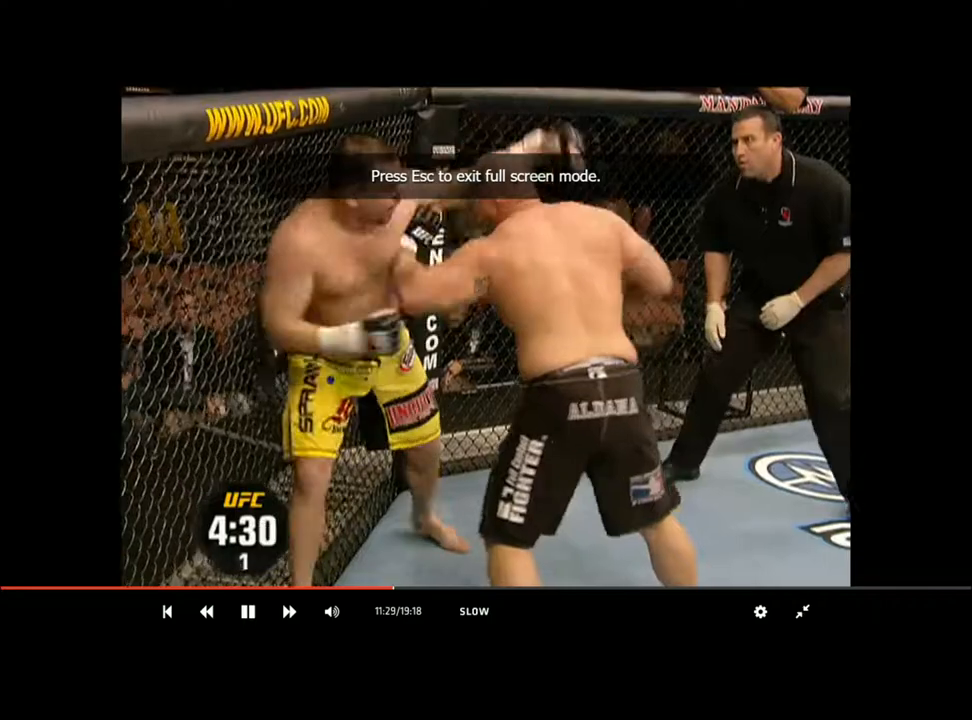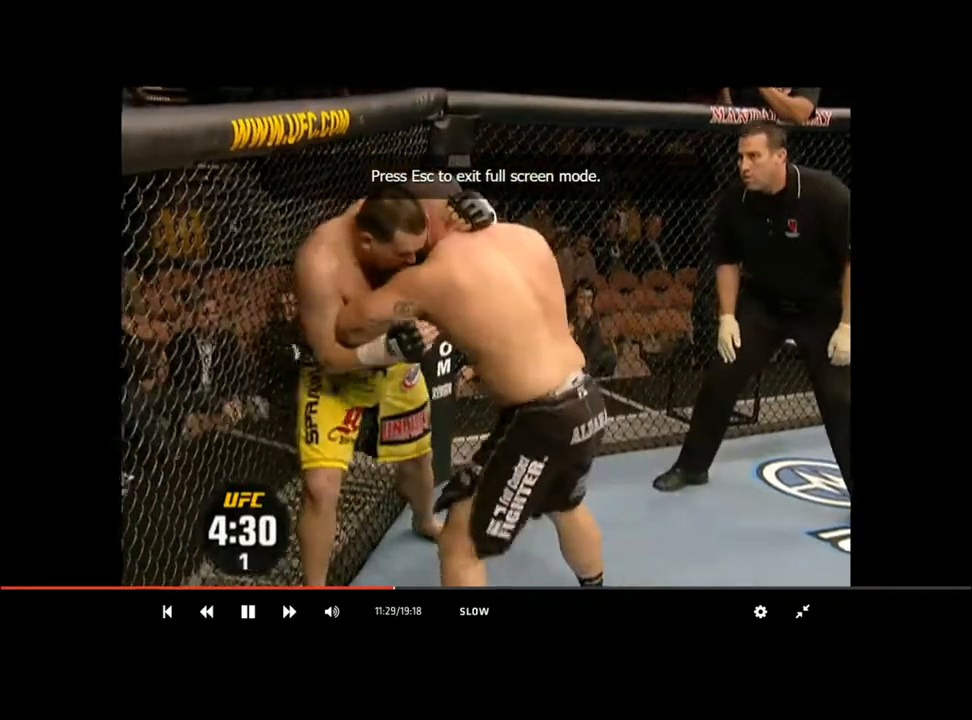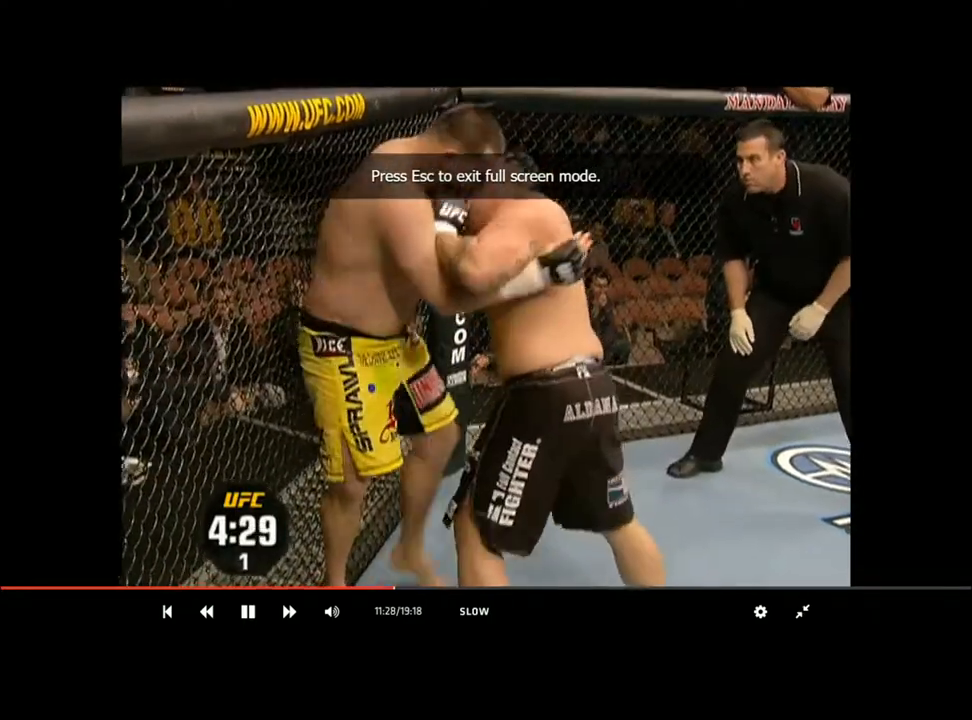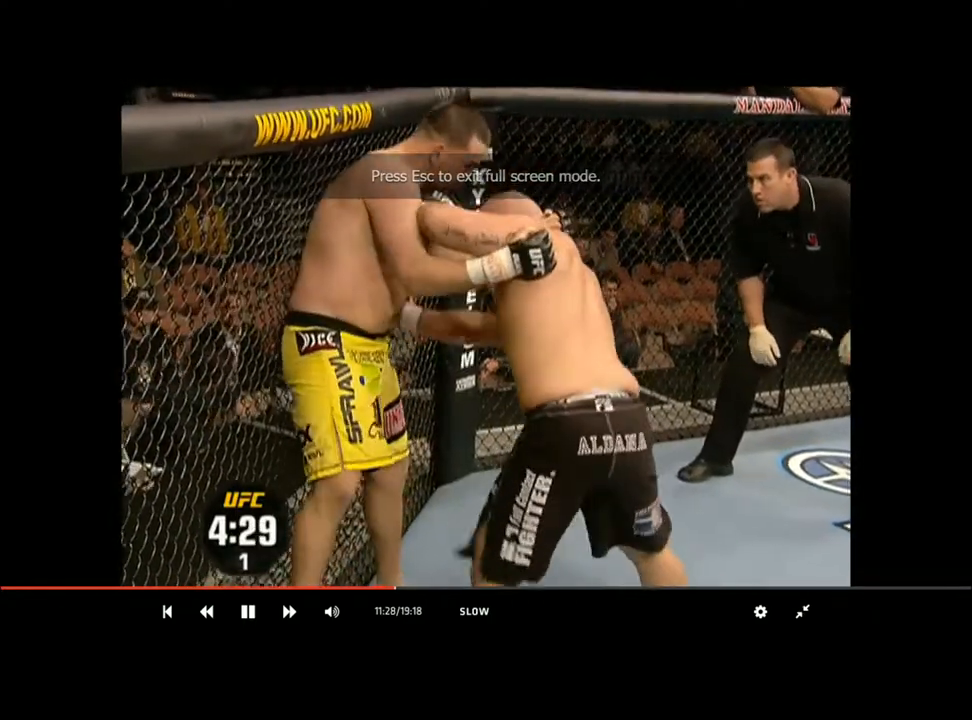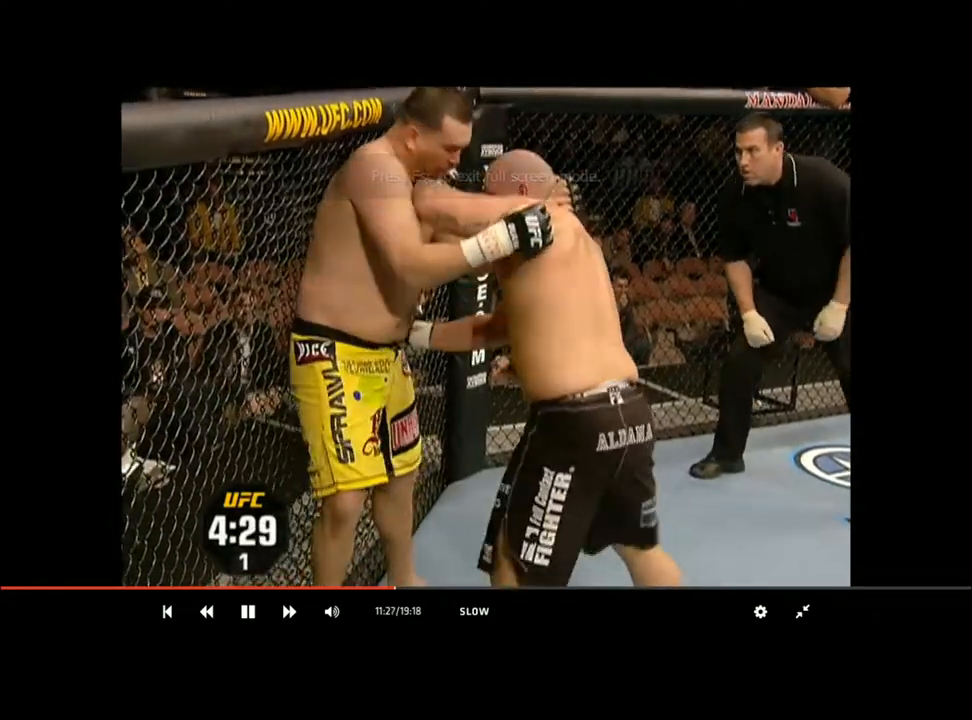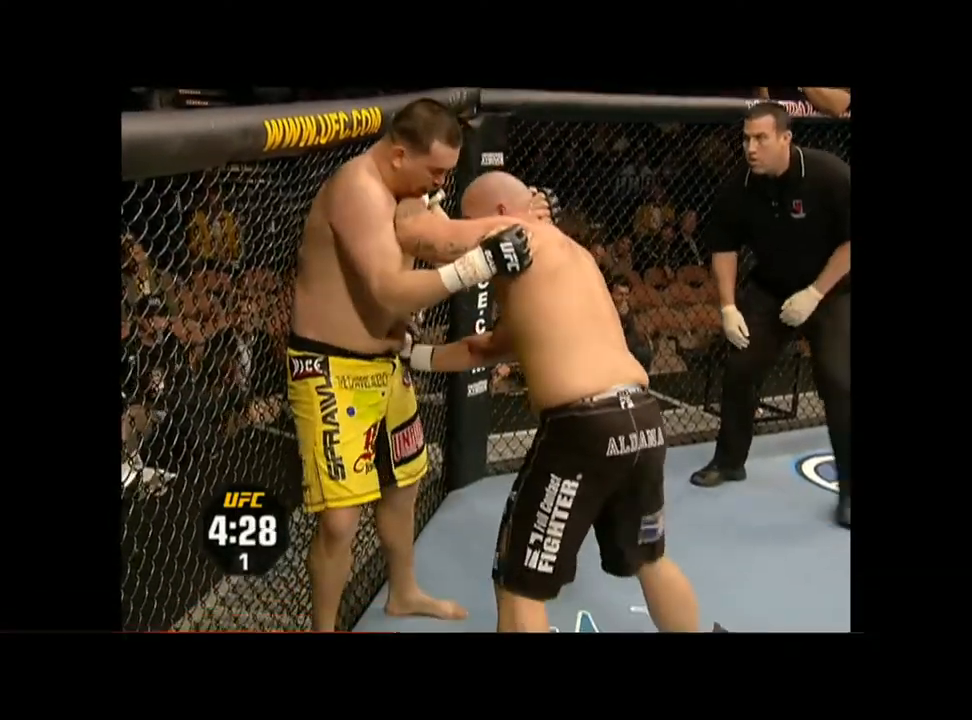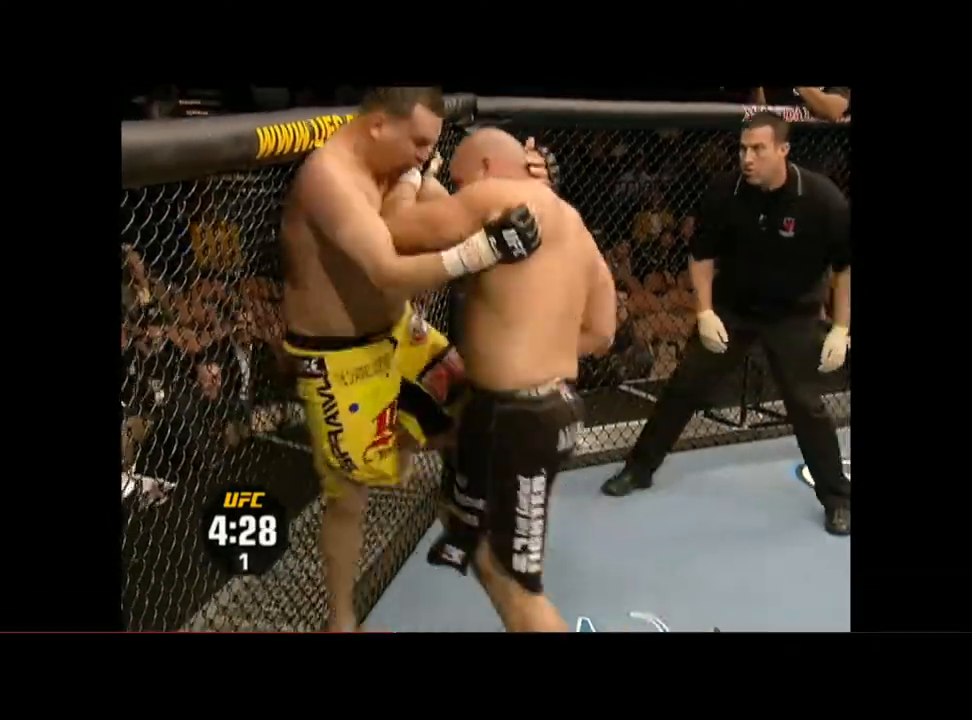
dt=0.5s
person 1, frame 1
left shoulder: (396, 199)
right shoulder: (300, 239)
right elbow: (278, 328)
left wrist: (536, 145)
right wrist: (355, 337)
left hip: (388, 343)
right hip: (325, 358)
left knee: (426, 443)
right knee: (312, 476)
left ankle: (425, 517)
right ankle: (299, 589)
person 1, frame 2
left shoulder: (404, 215)
right shoulder: (321, 265)
right elbow: (333, 355)
right wrist: (388, 350)
left hip: (396, 361)
right hip: (335, 372)
left knee: (415, 455)
right knee: (322, 487)
left ankle: (425, 519)
right ankle: (315, 589)
person 1, frame 3
left shoulder: (406, 157)
right shoulder: (398, 198)
right elbow: (447, 296)
right wrist: (539, 274)
left hip: (391, 333)
right hip: (343, 349)
left knee: (438, 437)
right knee: (351, 483)
left ankle: (410, 549)
right ankle: (335, 583)
person 1, frame 4
left shoulder: (402, 182)
right shoulder: (389, 173)
right elbow: (416, 274)
right wrist: (503, 265)
left hip: (368, 347)
right hip: (325, 344)
left knee: (390, 472)
right knee: (339, 486)
left ankle: (390, 582)
person 1, frame 5
left shoulder: (410, 178)
right shoulder: (375, 169)
right elbow: (413, 267)
right wrist: (501, 239)
left hip: (386, 355)
right hip: (334, 356)
left knee: (400, 479)
right knee: (344, 503)
left ankle: (404, 581)
person 1, frame 6
left shoulder: (396, 189)
right shoulder: (359, 189)
left elbow: (438, 237)
right elbow: (393, 292)
left wrist: (510, 224)
right wrist: (479, 264)
left hip: (384, 363)
right hip: (330, 371)
left knee: (402, 484)
right knee: (340, 520)
left ankle: (404, 594)
right ankle: (323, 629)
person 1, frame 7
left shoulder: (391, 165)
right shoulder: (330, 176)
left elbow: (436, 227)
right elbow: (390, 277)
right wrist: (482, 250)
left hip: (394, 330)
right hip: (336, 356)
right knee: (351, 498)
right ankle: (340, 620)
person 2, frame 1
left shoulder: (491, 252)
right shoulder: (602, 221)
left elbow: (412, 296)
right elbow: (662, 282)
left hip: (557, 401)
right hip: (622, 390)
left knee: (507, 539)
right knee: (657, 520)
person 2, frame 2
left shoulder: (431, 277)
right shoulder: (527, 236)
left elbow: (348, 329)
left hip: (540, 422)
right hip: (584, 403)
left knee: (460, 544)
right knee: (565, 507)
right ankle: (595, 585)
person 2, frame 3
left shoulder: (515, 219)
right shoulder: (542, 210)
left elbow: (476, 270)
left wrist: (439, 234)
left hip: (543, 398)
right hip: (593, 389)
left knee: (475, 534)
right knee: (617, 522)
person 2, frame 4
left shoulder: (548, 244)
right shoulder: (573, 275)
right elbow: (478, 329)
right wrist: (411, 315)
left hip: (563, 431)
right hip: (627, 424)
left knee: (494, 572)
right knee: (651, 546)
person 2, frame 5
right shoulder: (573, 240)
right elbow: (494, 327)
right wrist: (420, 333)
left hip: (571, 423)
right hip: (629, 413)
left knee: (514, 572)
right knee: (640, 547)
person 2, frame 6
right shoulder: (570, 254)
right elbow: (498, 345)
right wrist: (421, 354)
left hip: (582, 431)
right hip: (639, 419)
left knee: (518, 586)
right knee: (650, 560)
person 2, frame 7
left shoulder: (498, 202)
right shoulder: (572, 225)
left elbow: (394, 233)
right elbow: (598, 335)
left hip: (513, 417)
right hip: (549, 407)
left knee: (513, 588)
person 3, frame 1
left shoulder: (822, 184)
right shoulder: (729, 192)
left elbow: (844, 253)
right elbow: (716, 248)
left wrist: (796, 301)
right wrist: (714, 305)
left hip: (818, 305)
right hip: (756, 299)
left knee: (832, 398)
right knee: (714, 378)
left ankle: (851, 488)
right ankle: (682, 461)
person 3, frame 2
left shoulder: (827, 194)
right shoulder: (734, 202)
left elbow: (849, 261)
right elbow: (727, 261)
left wrist: (845, 326)
right wrist: (727, 316)
left hip: (823, 311)
right hip: (762, 306)
left knee: (840, 399)
right knee: (720, 380)
left ankle: (850, 486)
right ankle: (692, 466)
person 3, frame 3
left shoulder: (828, 189)
right shoulder: (737, 200)
left elbow: (849, 256)
right elbow: (733, 257)
left wrist: (819, 309)
right wrist: (738, 311)
left hip: (835, 297)
right hip: (773, 293)
left knee: (848, 380)
right knee: (732, 366)
right ankle: (706, 453)
person 3, frame 4
left shoulder: (838, 201)
right shoulder: (749, 214)
right elbow: (748, 273)
left wrist: (851, 333)
right wrist: (757, 328)
left hip: (843, 303)
right hip: (788, 299)
right knee: (741, 365)
right ankle: (716, 457)
person 3, frame 5
left shoulder: (824, 181)
right shoulder: (736, 196)
left elbow: (851, 245)
right elbow: (735, 258)
left wrist: (838, 306)
right wrist: (749, 313)
left hip: (835, 293)
right hip: (775, 293)
left knee: (850, 373)
right knee: (738, 363)
right ankle: (727, 453)
person 3, frame 6
left shoulder: (830, 176)
right shoulder: (738, 188)
left elbow: (850, 240)
right elbow: (723, 248)
left wrist: (815, 294)
right wrist: (728, 306)
left hip: (831, 293)
right hip: (769, 293)
left knee: (835, 379)
right knee: (739, 372)
left ankle: (849, 484)
right ankle: (729, 461)
person 3, frame 7
left shoulder: (822, 198)
right shoulder: (724, 194)
left elbow: (845, 267)
right elbow: (702, 255)
left wrist: (840, 329)
right wrist: (705, 312)
left hip: (792, 314)
right hip: (731, 307)
left knee: (805, 404)
right knee: (684, 385)
left ankle: (837, 497)
right ankle: (639, 468)
